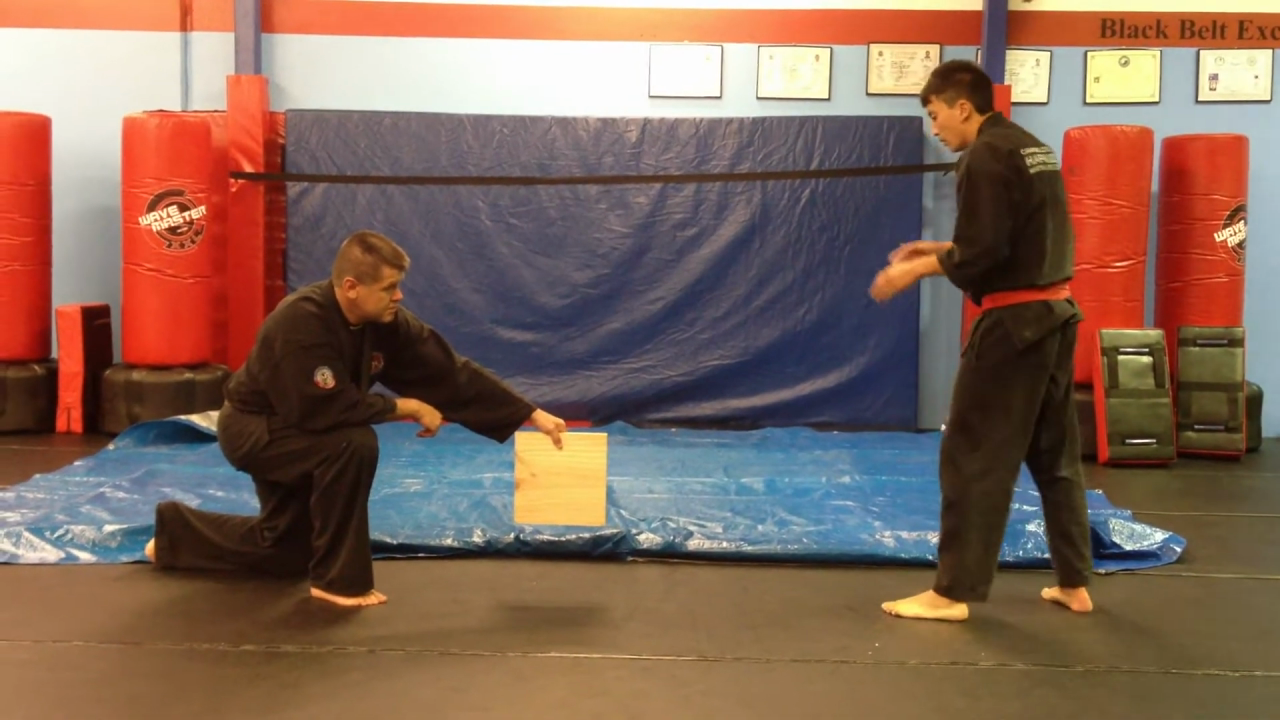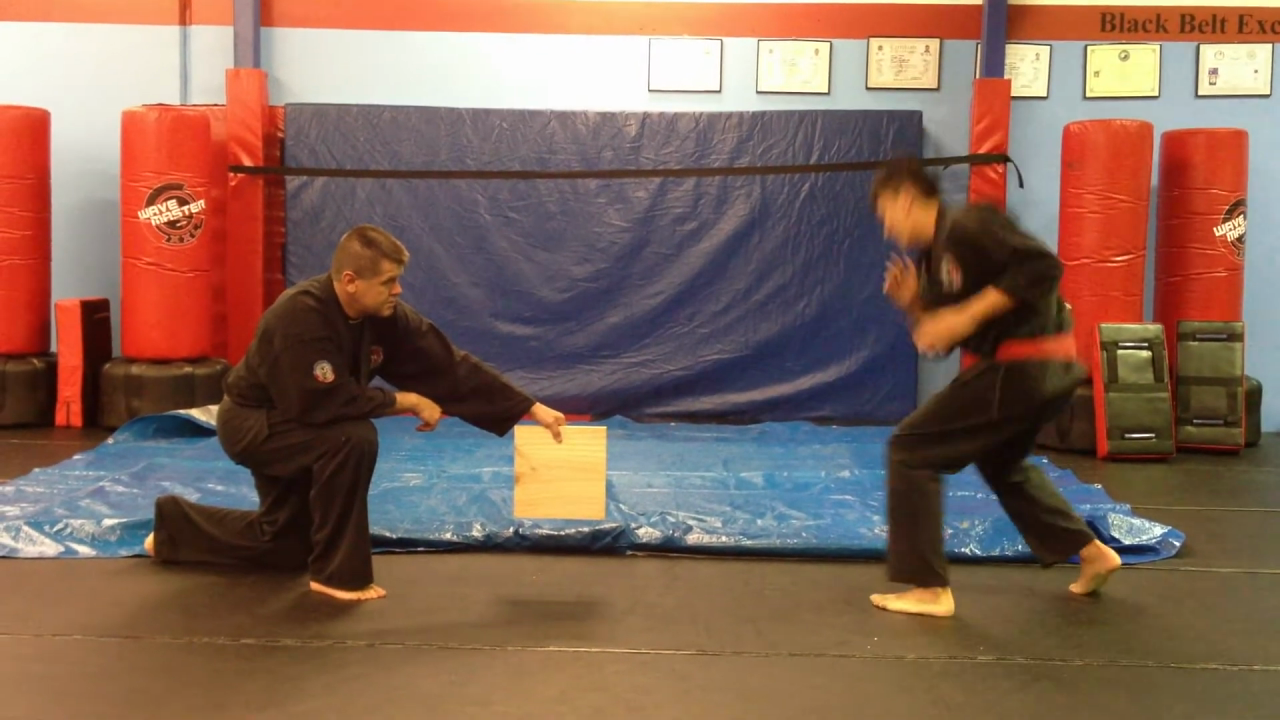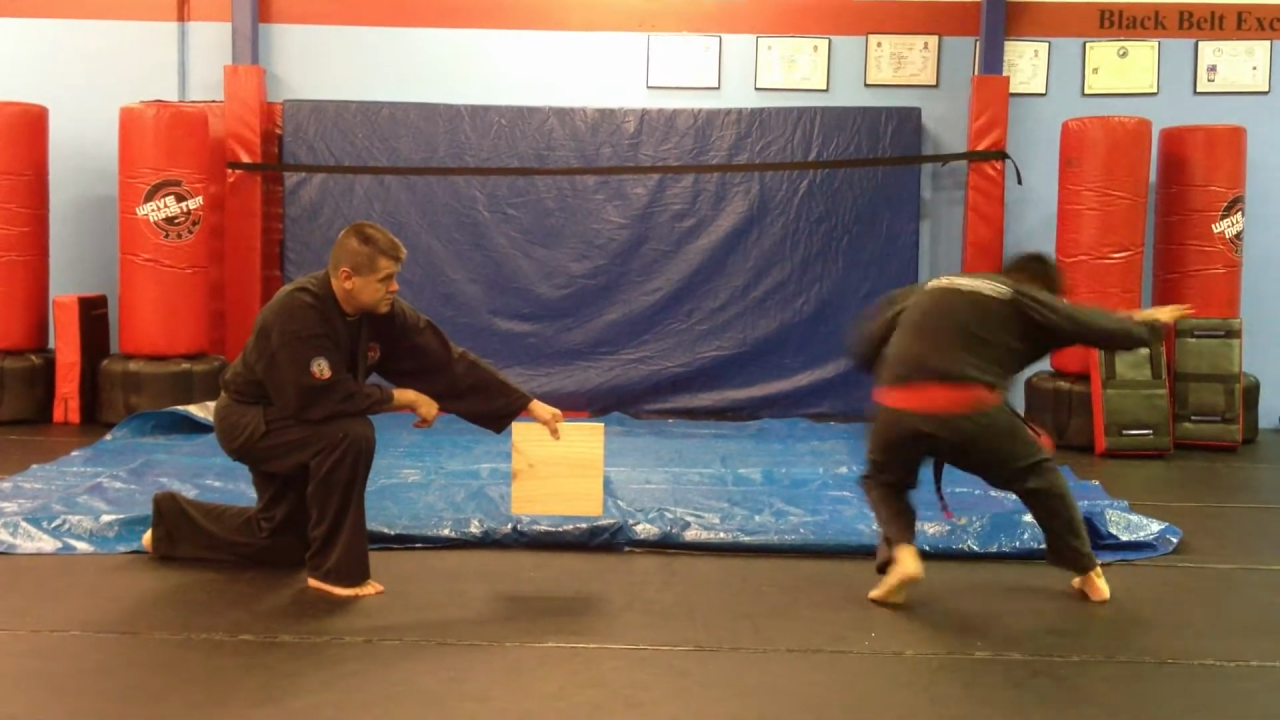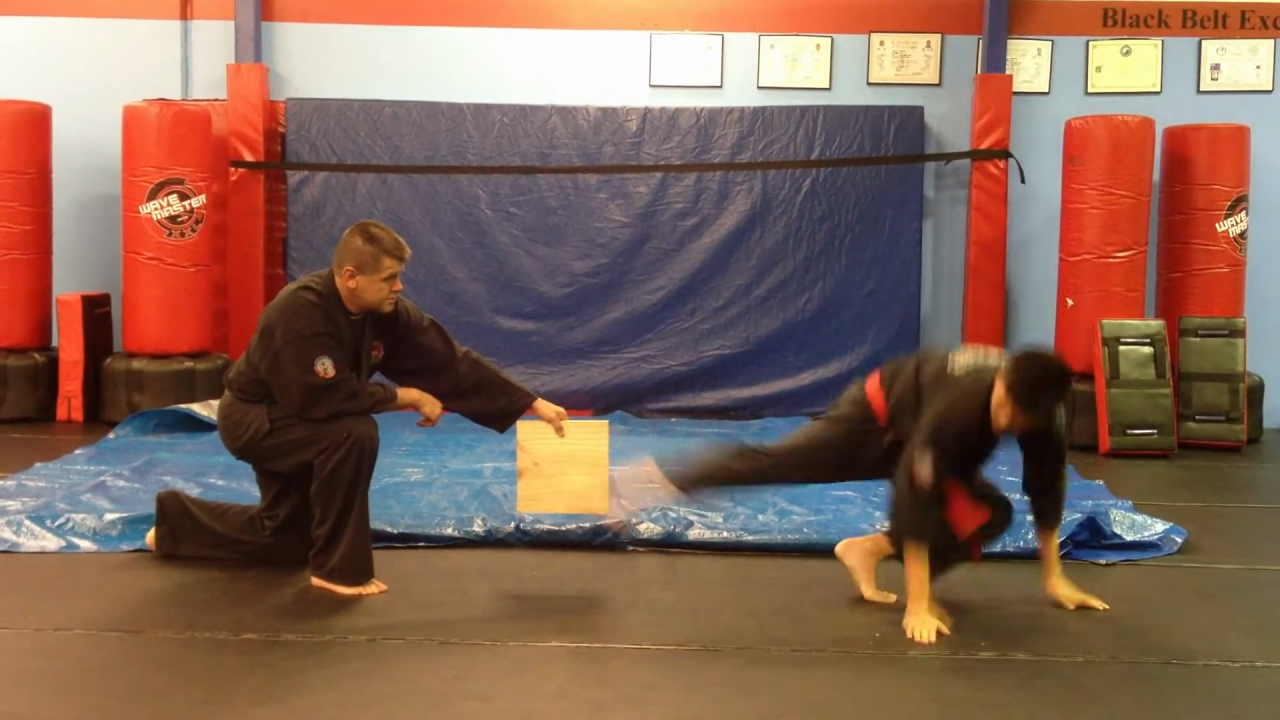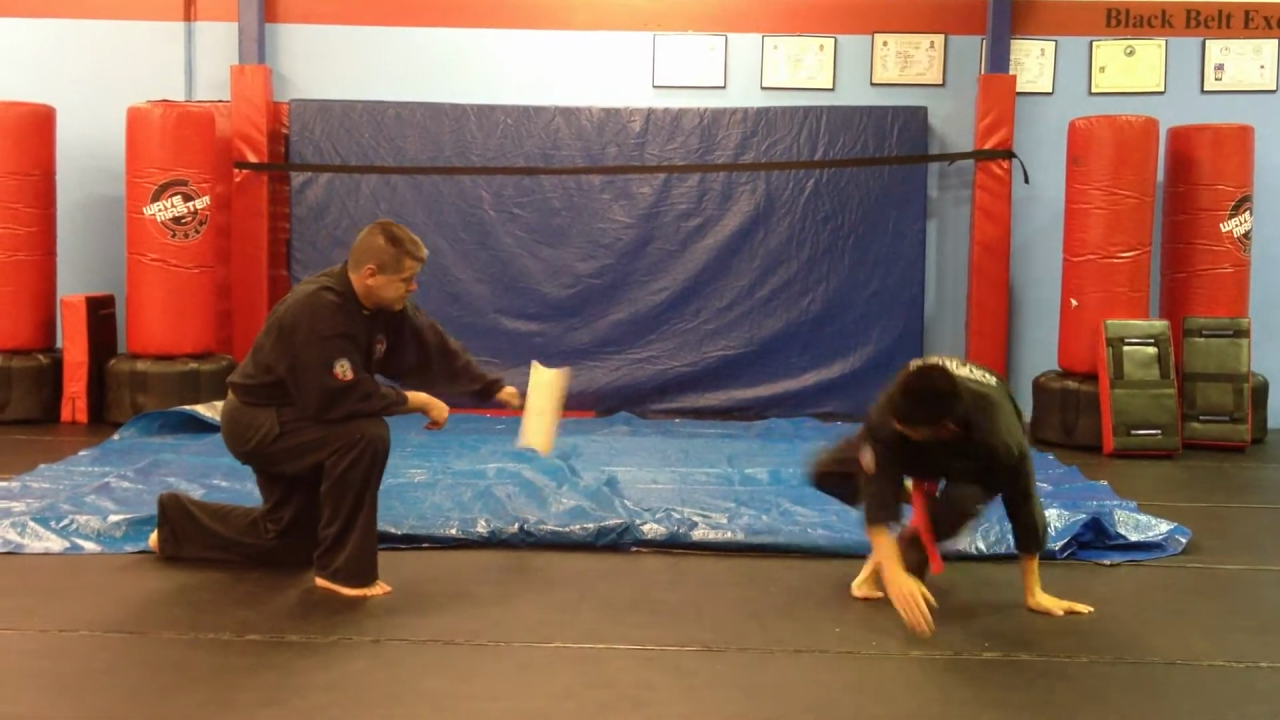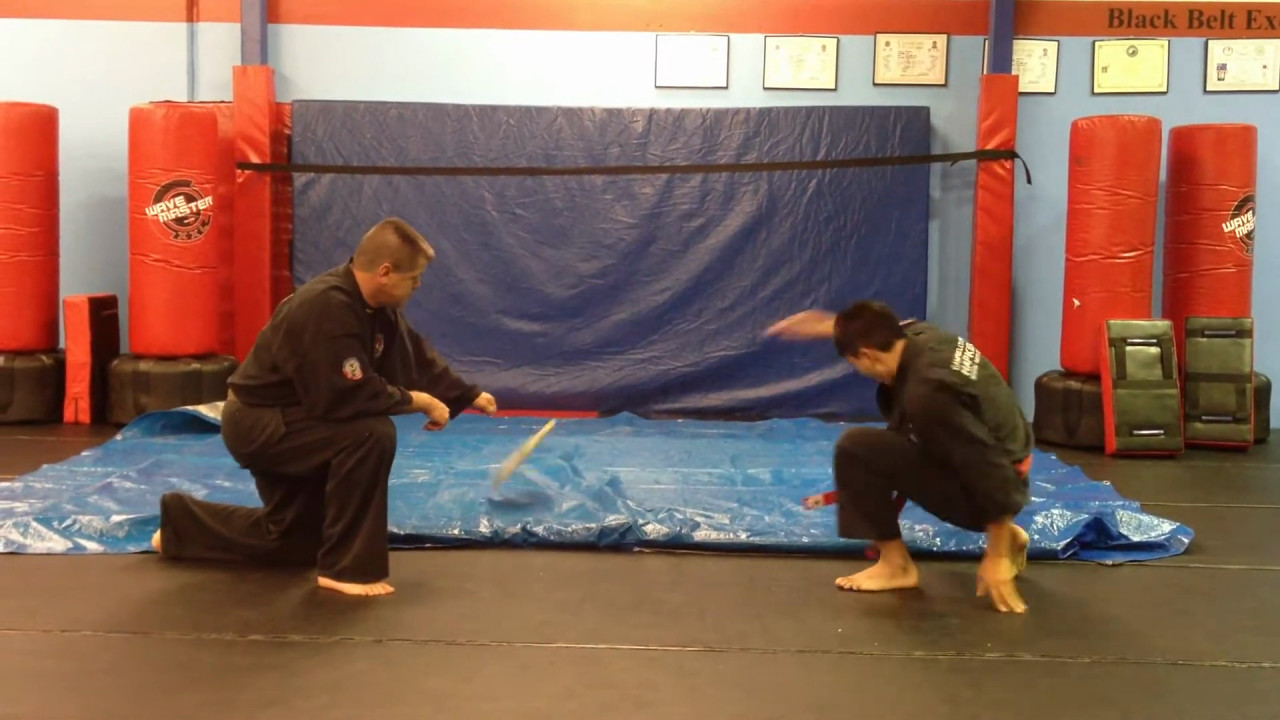
dt=0.3s
person 1, frame 1
left shoulder: (984, 156)
right shoulder: (1032, 149)
left elbow: (982, 251)
left wrist: (919, 267)
right wrist: (935, 252)
left hip: (1014, 321)
right hip: (1054, 312)
left knee: (974, 454)
right knee: (1055, 453)
left ankle: (953, 591)
right ankle: (1073, 582)
person 1, frame 2
left shoulder: (969, 226)
right shoulder: (934, 256)
left elbow: (1040, 266)
right elbow: (940, 338)
left wrist: (968, 315)
right wrist: (914, 306)
left hip: (1023, 369)
right hip: (1048, 369)
left knee: (911, 452)
right knee: (1000, 463)
left ankle: (928, 588)
right ankle: (1091, 552)
person 1, frame 3
left shoulder: (936, 291)
right shoulder: (1027, 302)
left elbow: (869, 335)
right elbow: (1107, 330)
right wrist: (1150, 319)
left hip: (899, 413)
right hip: (969, 414)
left knee: (884, 480)
right knee: (1039, 473)
left ankle: (900, 556)
right ankle: (1089, 574)
person 1, frame 4
left shoulder: (1041, 418)
right shoulder: (953, 403)
left elbow: (1047, 486)
right elbow: (917, 495)
left wrist: (1053, 574)
right wrist: (917, 602)
right hip: (880, 418)
left knee: (991, 515)
right knee: (773, 464)
left ankle: (870, 550)
person 1, frame 5
left shoulder: (998, 438)
right shoulder: (895, 407)
left elbow: (1024, 506)
right elbow: (876, 488)
left wrist: (1033, 592)
right wrist: (890, 566)
left hip: (976, 462)
left knee: (960, 501)
right knee: (827, 475)
person 1, frame 6
left shoulder: (927, 395)
right shoulder: (922, 337)
left elbow: (989, 471)
left wrist: (997, 561)
right wrist: (832, 325)
left knee: (855, 449)
left ankle: (896, 564)
right ankle: (1006, 534)
person 2, frame 1
left shoulder: (386, 322)
right shoulder: (301, 322)
left elbow: (451, 372)
right elbow: (326, 408)
left wrist: (531, 414)
right wrist: (407, 407)
left hip: (293, 430)
right hip: (254, 428)
left knee: (287, 550)
right knee: (354, 444)
left ankle: (175, 532)
right ankle: (338, 579)
person 2, frame 2
left shoulder: (384, 316)
right shoulder: (301, 316)
left elbow: (450, 366)
right elbow: (326, 402)
left wrist: (530, 407)
right wrist: (406, 401)
left hip: (292, 423)
right hip: (253, 423)
left knee: (288, 544)
right knee: (354, 439)
left ankle: (174, 527)
right ankle: (337, 573)
person 2, frame 3
left shoulder: (382, 313)
right shoulder: (298, 312)
left elbow: (448, 363)
right elbow: (321, 399)
left wrist: (528, 405)
right wrist: (403, 398)
left hip: (287, 420)
right hip: (249, 419)
left knee: (285, 540)
right knee: (350, 435)
left ankle: (172, 522)
right ankle: (334, 569)
person 2, frame 4
left shoulder: (387, 311)
right shoulder: (301, 310)
left elbow: (453, 363)
right elbow: (325, 397)
left wrist: (532, 403)
right wrist: (406, 397)
left hip: (291, 419)
right hip: (252, 418)
left knee: (287, 538)
right knee: (354, 434)
left ankle: (176, 520)
right ankle: (338, 568)
person 2, frame 5
left shoulder: (385, 307)
right shoulder: (319, 310)
left elbow: (433, 352)
right elbow: (339, 399)
left wrist: (493, 388)
right wrist: (415, 401)
left hip: (287, 421)
right hip: (257, 421)
left knee: (290, 535)
right knee: (365, 436)
left ankle: (177, 522)
right ankle: (343, 570)
person 2, frame 6
left shoulder: (375, 305)
right shoulder: (326, 309)
left elbow: (415, 359)
right elbow: (348, 398)
left wrist: (468, 395)
right wrist: (418, 401)
left hip: (281, 423)
right hip: (258, 422)
left knee: (296, 537)
right knee: (372, 434)
left ankle: (181, 523)
right ankle: (346, 568)
